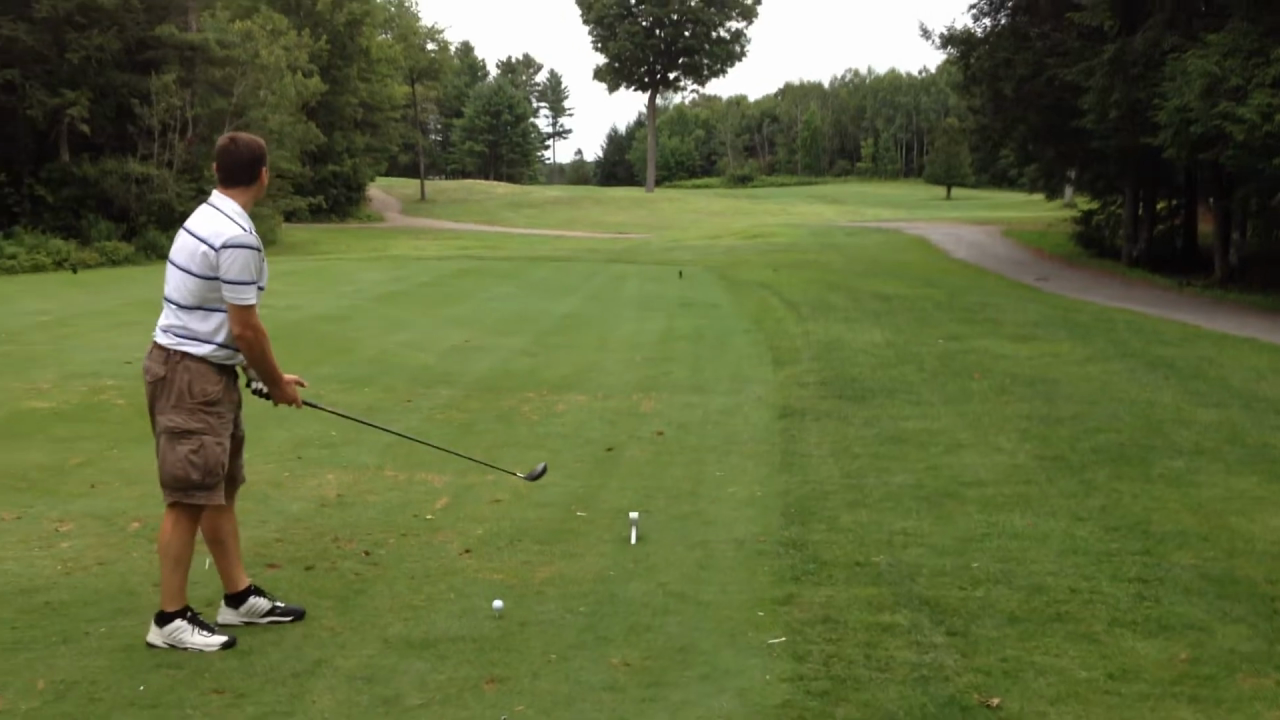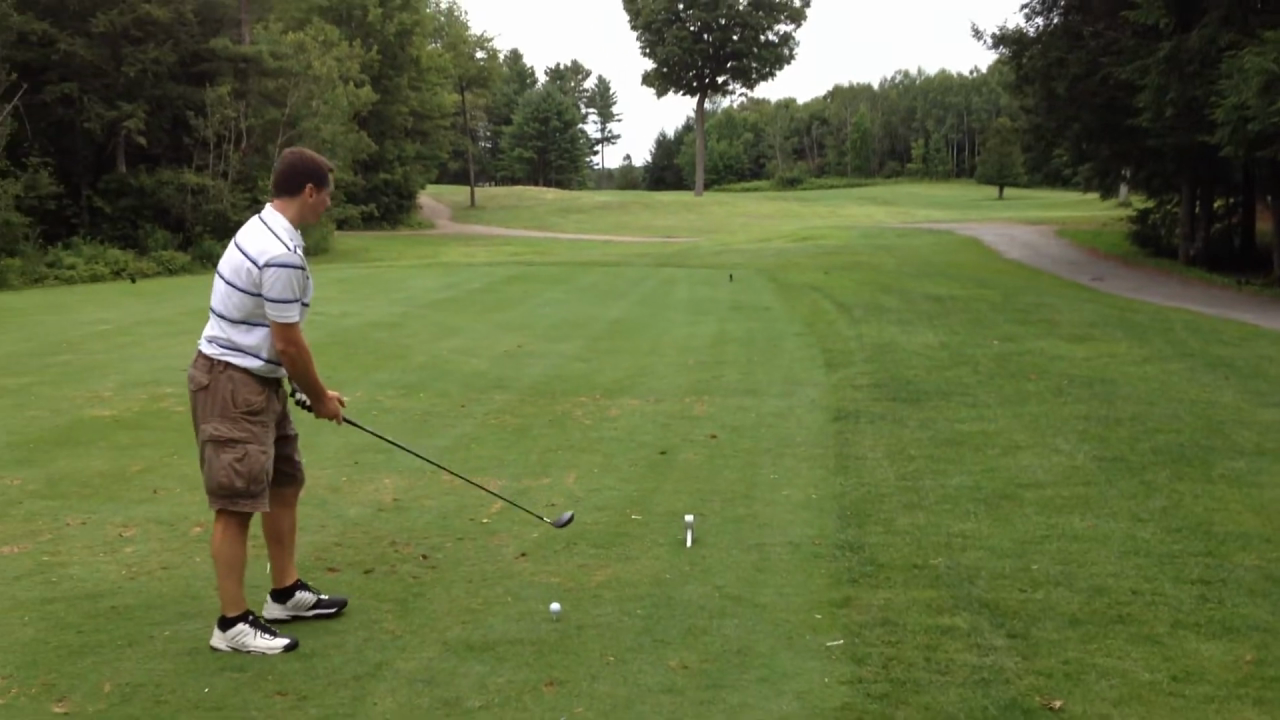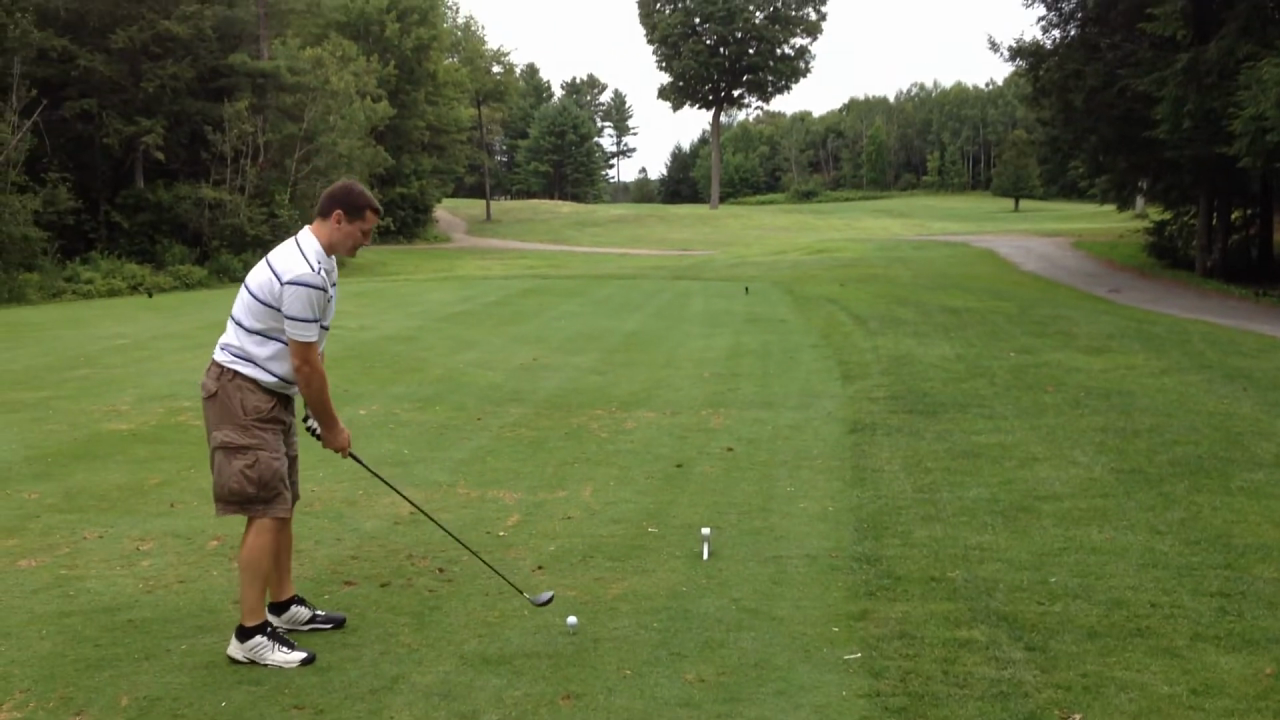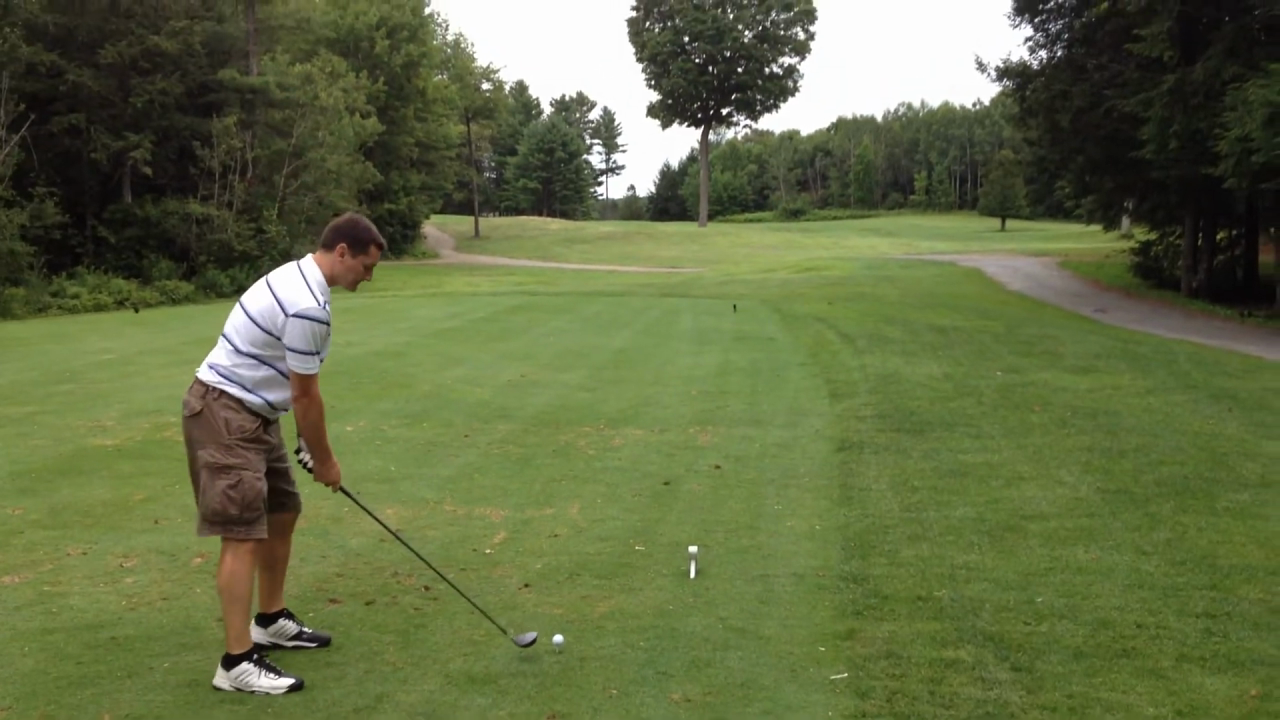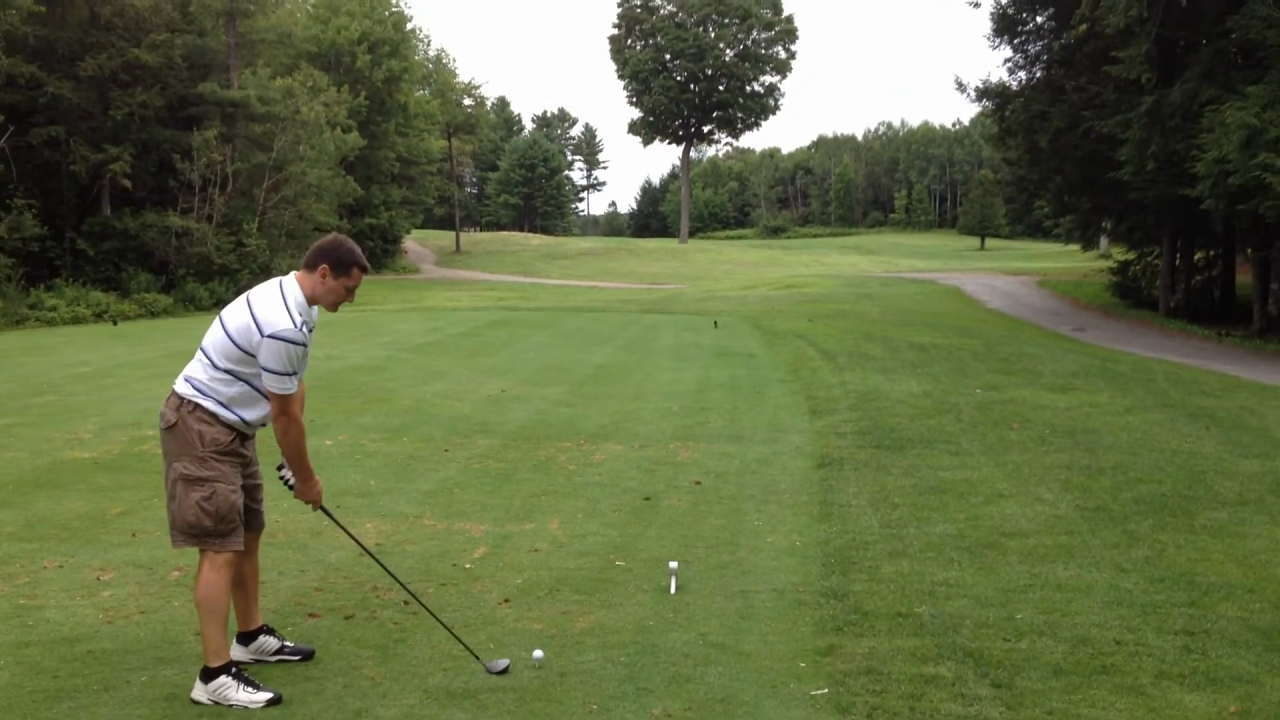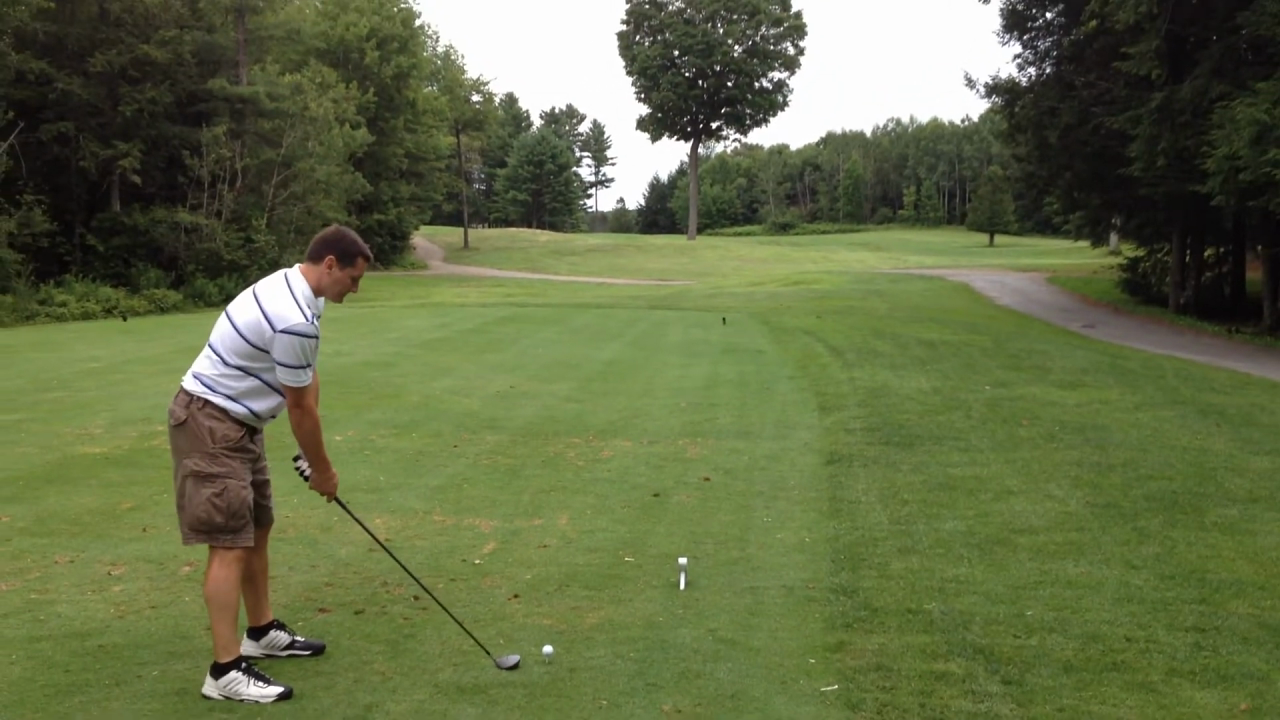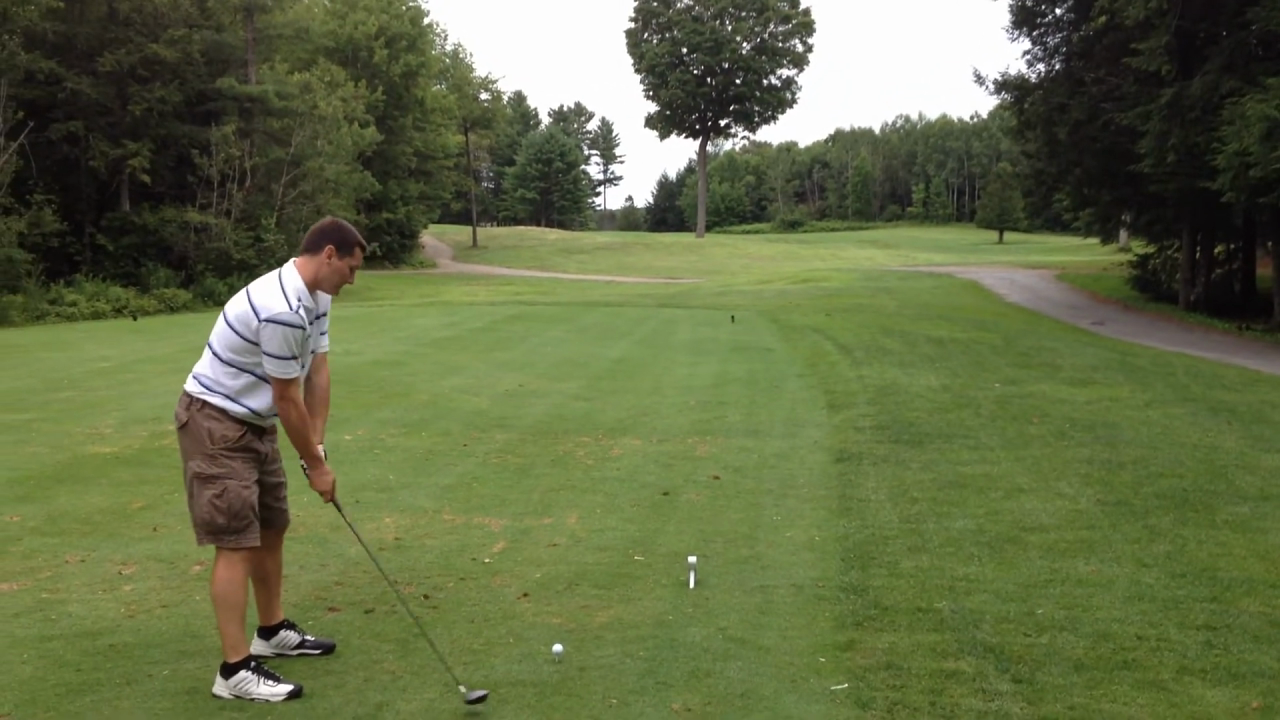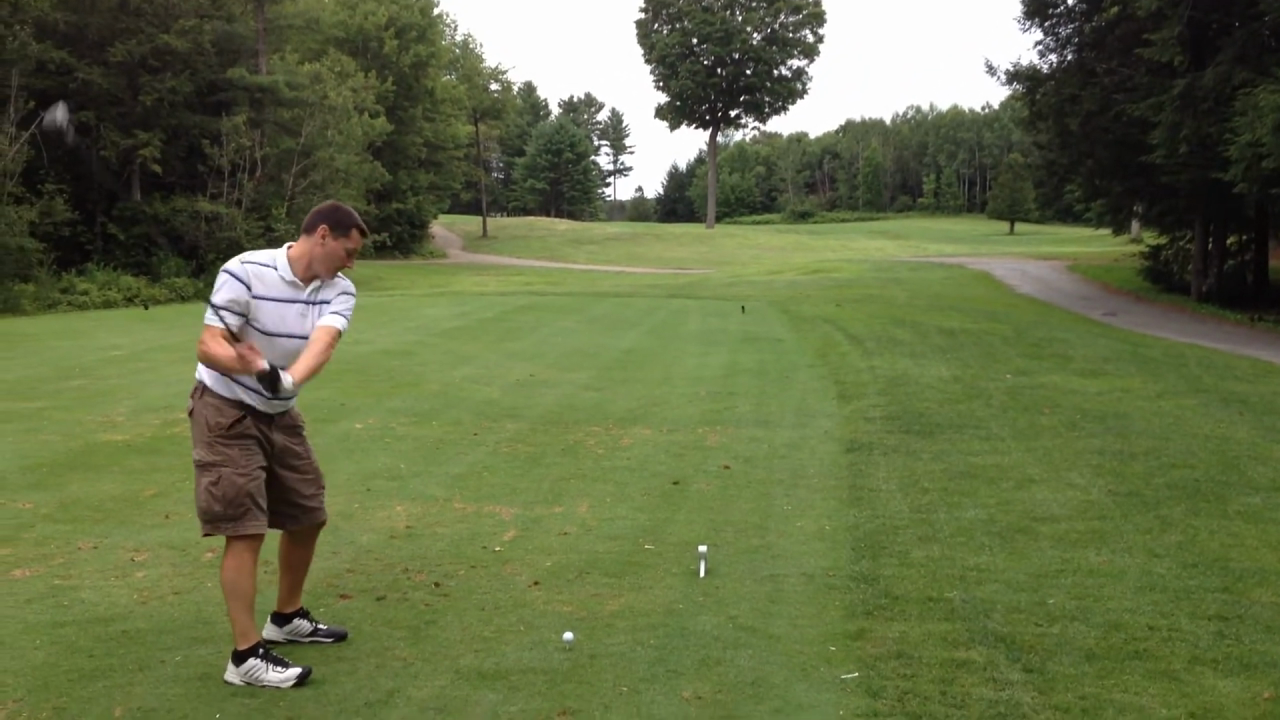
dt=0.3s
person 1, frame 1
left shoulder: (209, 217)
right shoulder: (237, 238)
right elbow: (245, 328)
left wrist: (268, 376)
right wrist: (277, 383)
left hip: (205, 370)
right hip: (190, 373)
left knee: (220, 491)
right knee: (190, 497)
left ankle: (240, 597)
right ankle: (171, 619)
person 1, frame 2
left shoulder: (267, 230)
right shoulder: (281, 255)
right elbow: (288, 345)
left wrist: (313, 390)
right wrist: (320, 398)
left hip: (255, 380)
right hip: (233, 382)
left knee: (283, 485)
right knee: (238, 502)
left ankle: (285, 593)
right ankle: (232, 623)
person 1, frame 3
left shoulder: (317, 259)
right shoulder: (304, 275)
left elbow: (310, 350)
right elbow: (304, 364)
left wrist: (324, 418)
right wrist: (331, 426)
left hip: (268, 392)
right hip: (242, 391)
left knee: (280, 504)
right knee: (266, 510)
left ankle: (283, 606)
right ankle: (251, 632)
person 1, frame 4
left shoulder: (304, 279)
right shoulder: (307, 307)
left elbow: (301, 387)
right elbow: (305, 396)
left wrist: (311, 447)
right wrist: (324, 460)
left hip: (250, 411)
right hip: (225, 411)
left knee: (281, 514)
right knee: (245, 534)
left ankle: (270, 619)
right ankle: (237, 661)
person 1, frame 5
left shoulder: (289, 294)
right shoulder: (283, 327)
left elbow: (293, 393)
right elbow: (285, 414)
left wrist: (298, 465)
right wrist: (306, 478)
left hip: (228, 424)
right hip: (201, 425)
left knee: (246, 534)
right knee: (220, 547)
left ankle: (251, 637)
right ankle: (215, 675)
person 1, frame 6
left shoulder: (294, 286)
right shoulder: (294, 320)
left elbow: (307, 383)
right elbow: (299, 406)
left wrist: (312, 455)
right wrist: (322, 469)
left hip: (236, 420)
right hip: (210, 422)
left knee: (255, 530)
right knee: (231, 543)
left ankle: (262, 631)
right ankle: (226, 669)
person 1, frame 7
left shoulder: (317, 298)
right shoulder: (279, 308)
left elbow: (319, 372)
right elbow: (286, 398)
left wrist: (317, 447)
right wrist: (317, 463)
left hip: (254, 424)
right hip: (216, 422)
left knee: (269, 530)
right knee: (237, 543)
left ankle: (272, 631)
right ankle: (235, 670)
person 1, frame 8
left shoulder: (339, 291)
right shoulder: (246, 271)
left elbow: (322, 343)
right elbow: (208, 346)
left wrist: (291, 376)
right wrist: (246, 361)
left hip: (275, 414)
right hip: (225, 411)
left knee: (306, 520)
right knee: (244, 532)
left ankle: (288, 617)
right ankle: (246, 656)
